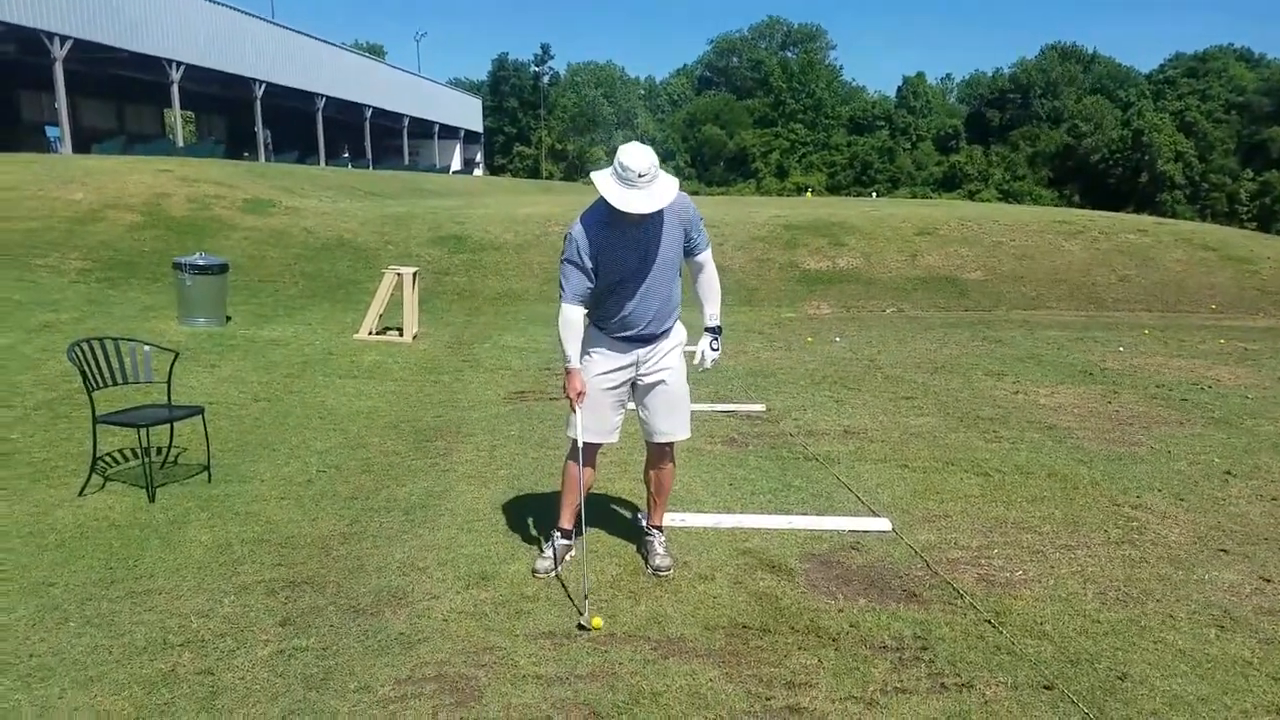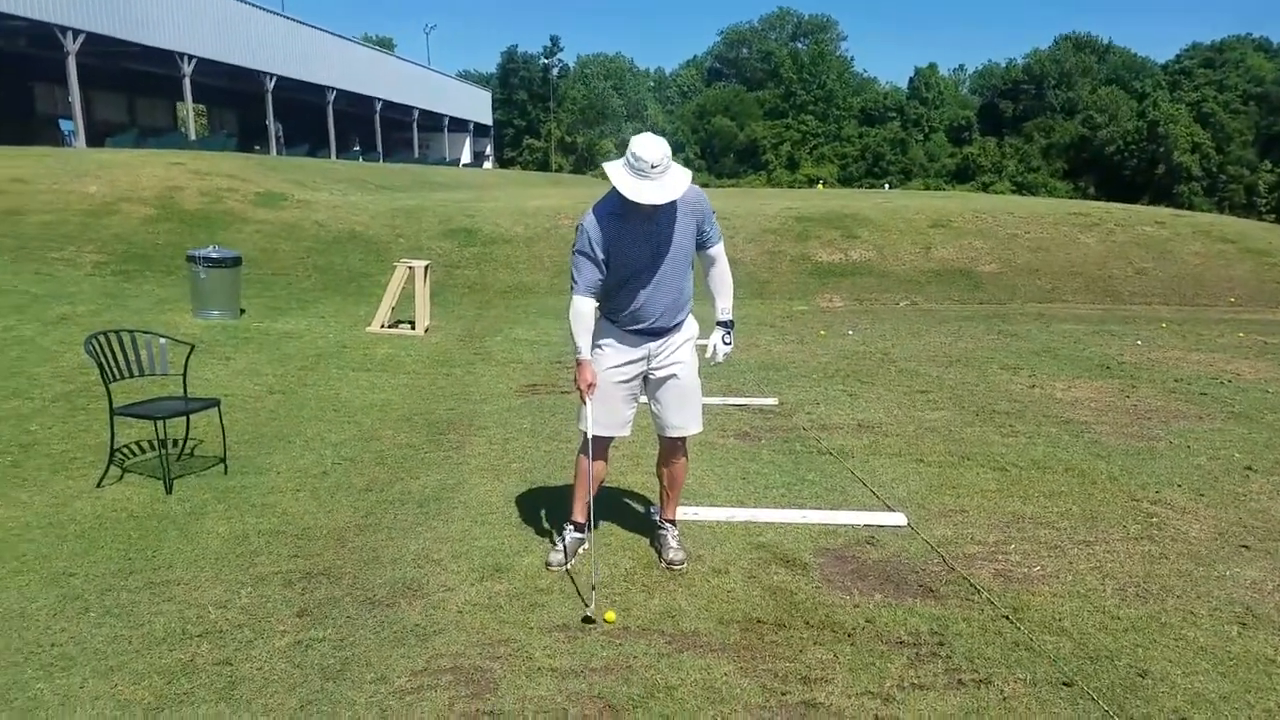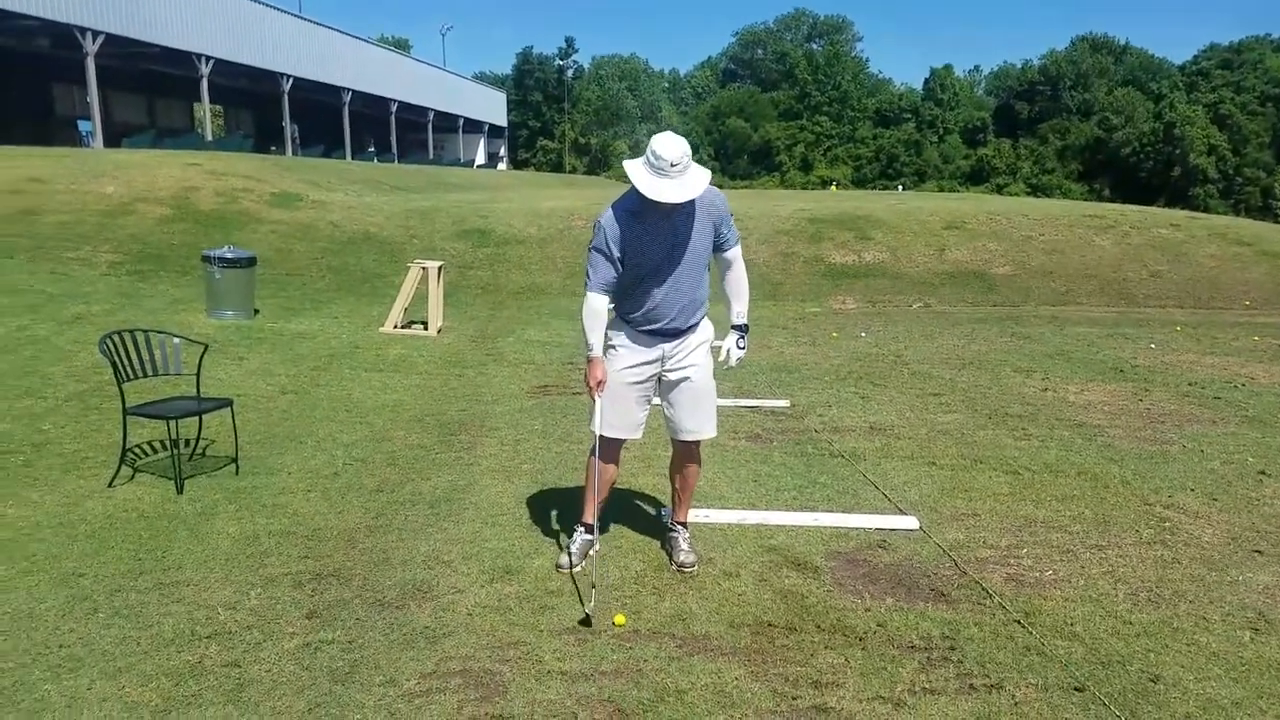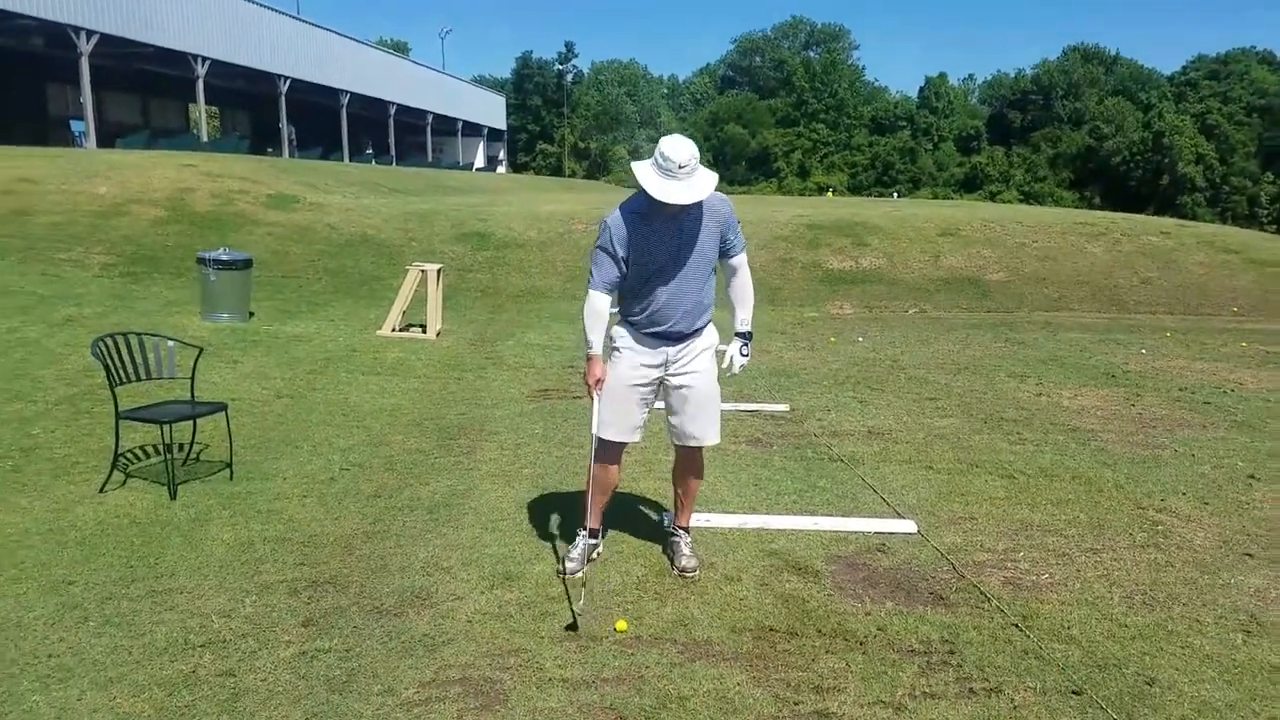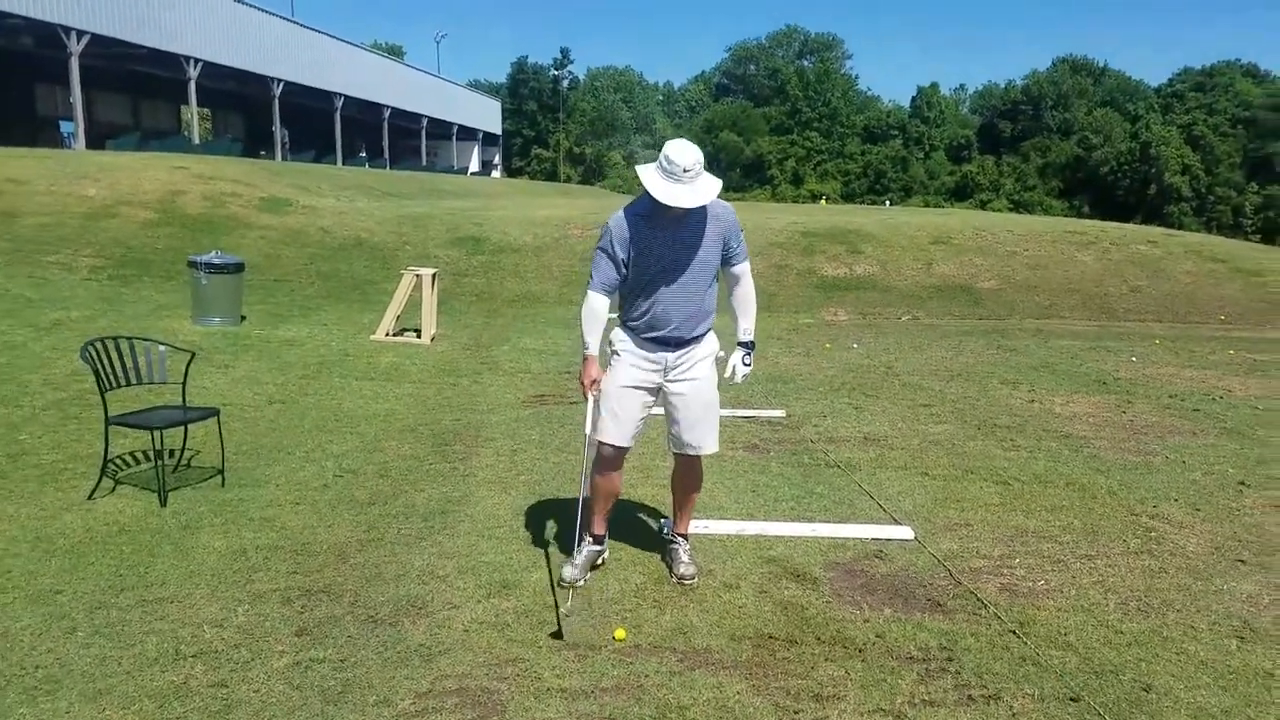
dt=0.1s
person 1, frame 1
left shoulder: (681, 211)
right shoulder: (586, 230)
left elbow: (703, 267)
right elbow: (572, 304)
left wrist: (712, 328)
right wrist: (573, 367)
left hip: (664, 346)
right hip: (605, 348)
left knee: (663, 446)
right knee: (586, 444)
left ankle: (654, 532)
right ankle: (563, 534)
person 1, frame 2
left shoulder: (694, 203)
right shoulder: (598, 221)
left elbow: (715, 260)
right elbow: (584, 296)
left wrist: (724, 322)
right wrist: (583, 358)
left hip: (676, 340)
right hip: (617, 341)
left knee: (675, 440)
right knee: (597, 438)
left ankle: (667, 526)
right ankle: (576, 527)
person 1, frame 3
left shoulder: (712, 205)
right shoulder: (615, 219)
left elbow: (732, 263)
right elbow: (597, 292)
left wrist: (739, 325)
right wrist: (595, 356)
left hip: (690, 342)
right hip: (630, 344)
left knee: (688, 442)
right knee: (609, 440)
left ankle: (678, 529)
right ankle: (586, 529)
person 1, frame 4
left shoulder: (719, 210)
right shoulder: (622, 220)
left elbow: (737, 270)
right elbow: (600, 291)
left wrist: (743, 332)
right wrist: (594, 354)
left hip: (695, 347)
right hip: (634, 346)
left knee: (692, 447)
right knee: (610, 443)
left ankle: (680, 533)
right ankle: (590, 533)
person 1, frame 5
left shoulder: (721, 217)
right shoulder: (623, 223)
left elbow: (740, 279)
right elbow: (598, 292)
left wrist: (746, 342)
right wrist: (591, 356)
left hip: (694, 354)
right hip: (634, 352)
left knee: (691, 455)
right knee: (610, 450)
left ankle: (678, 539)
right ankle: (594, 540)
